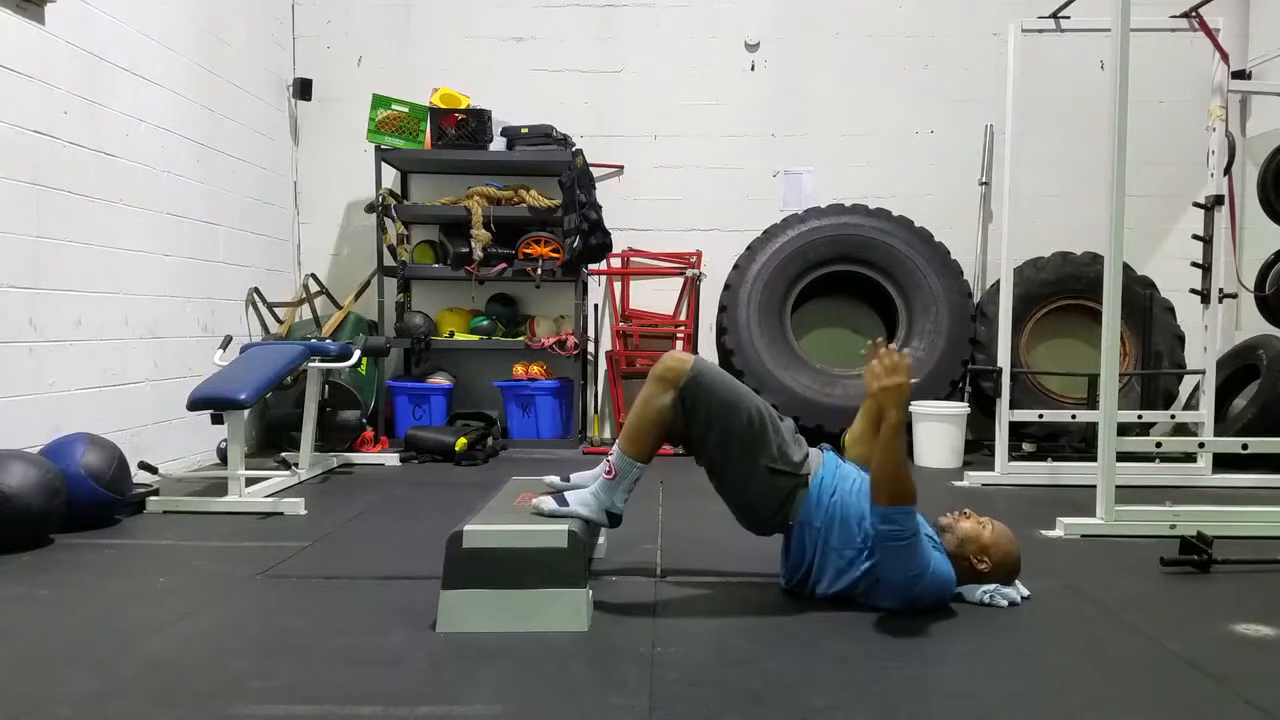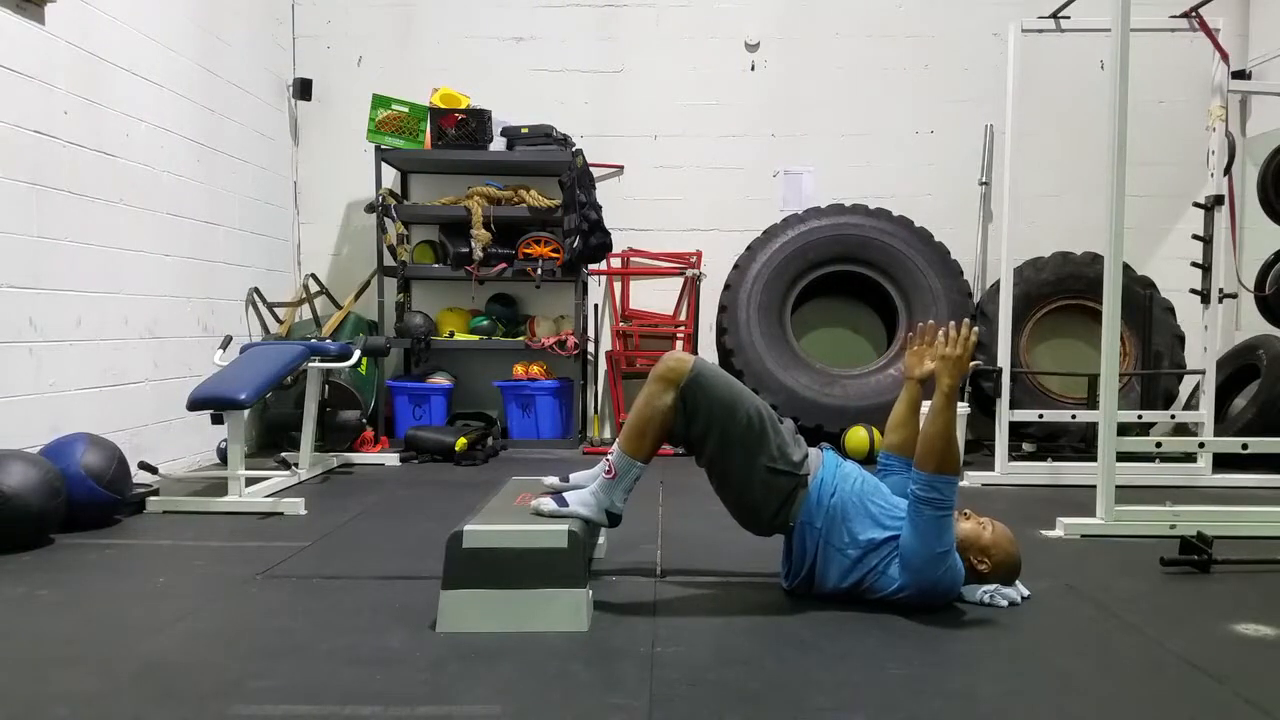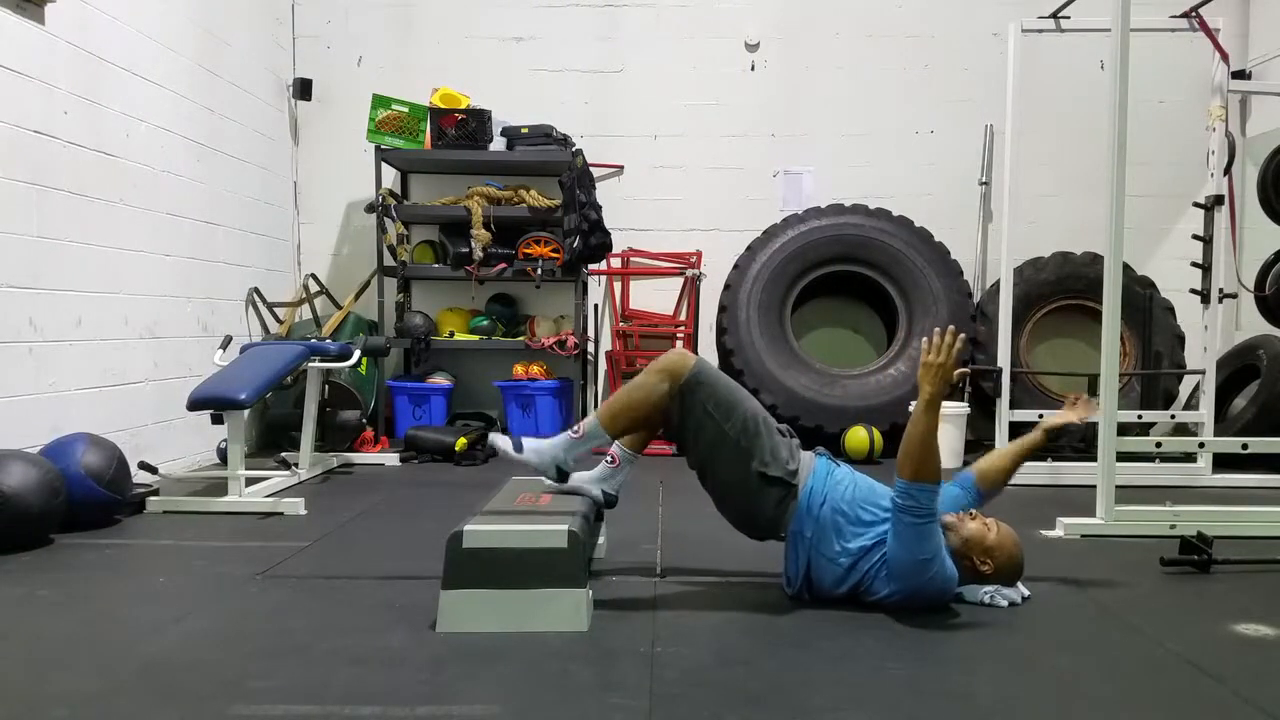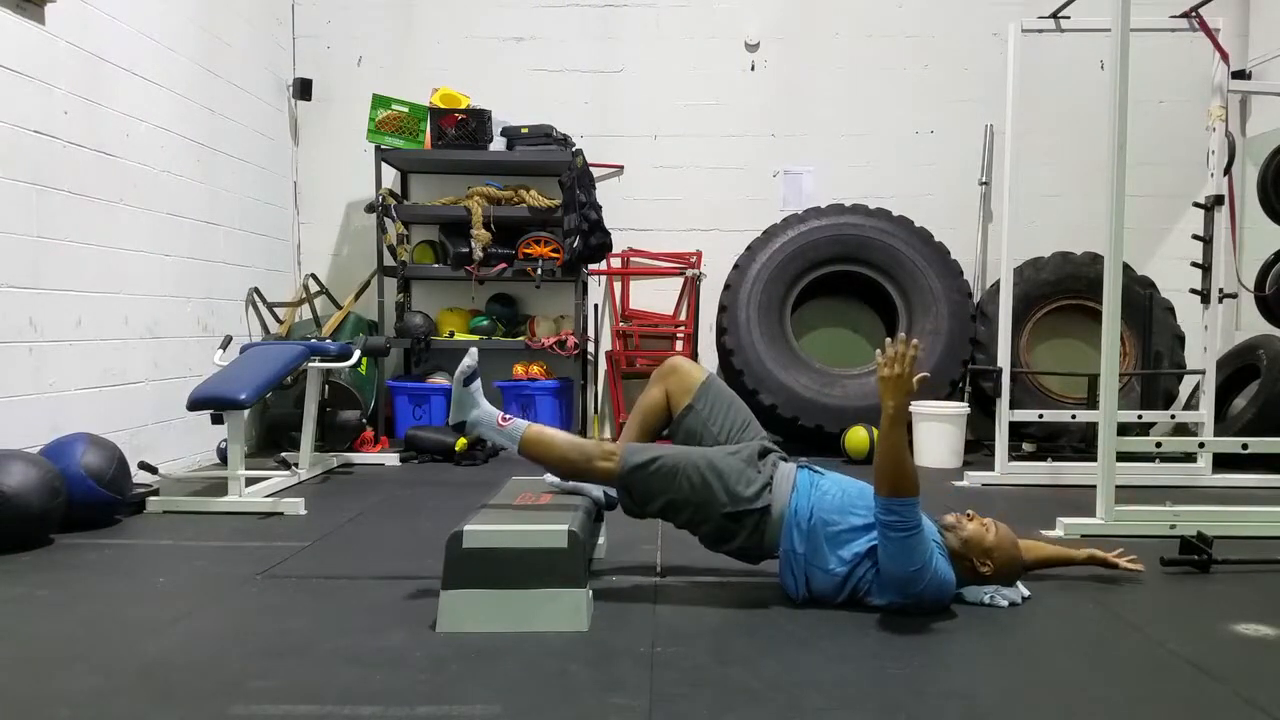
dt=1s
person 1, frame 1
left shoulder: (931, 577)
right shoulder: (925, 542)
left elbow: (891, 517)
right elbow: (858, 470)
left wrist: (893, 413)
right wrist: (873, 402)
left hip: (786, 487)
right hip: (806, 472)
left knee: (675, 372)
right knee: (679, 386)
left ankle: (606, 497)
right ankle: (610, 477)
person 1, frame 2
left shoulder: (935, 573)
right shoulder: (912, 524)
left elbow: (936, 487)
right elbow: (898, 464)
left wrist: (946, 390)
right wrist: (914, 383)
left hip: (787, 488)
right hip: (803, 471)
left knee: (676, 371)
right knee: (678, 382)
left ankle: (605, 496)
right ankle: (607, 476)
person 1, frame 3
left shoulder: (926, 575)
right shoulder: (943, 540)
left elbow: (916, 496)
right elbow: (974, 482)
left wrist: (930, 398)
right wrist: (1045, 430)
left hip: (777, 490)
right hip: (799, 470)
left knee: (676, 369)
right knee: (676, 382)
left ankle: (560, 453)
right ankle: (607, 477)
person 1, frame 4
left shoulder: (926, 577)
right shoulder: (939, 545)
left elbow: (896, 508)
right elbow: (1016, 552)
left wrist: (894, 410)
right wrist: (1086, 553)
left hip: (756, 509)
right hip: (773, 473)
left knee: (605, 457)
right knee: (675, 370)
left ankle: (487, 419)
right ankle: (608, 487)
